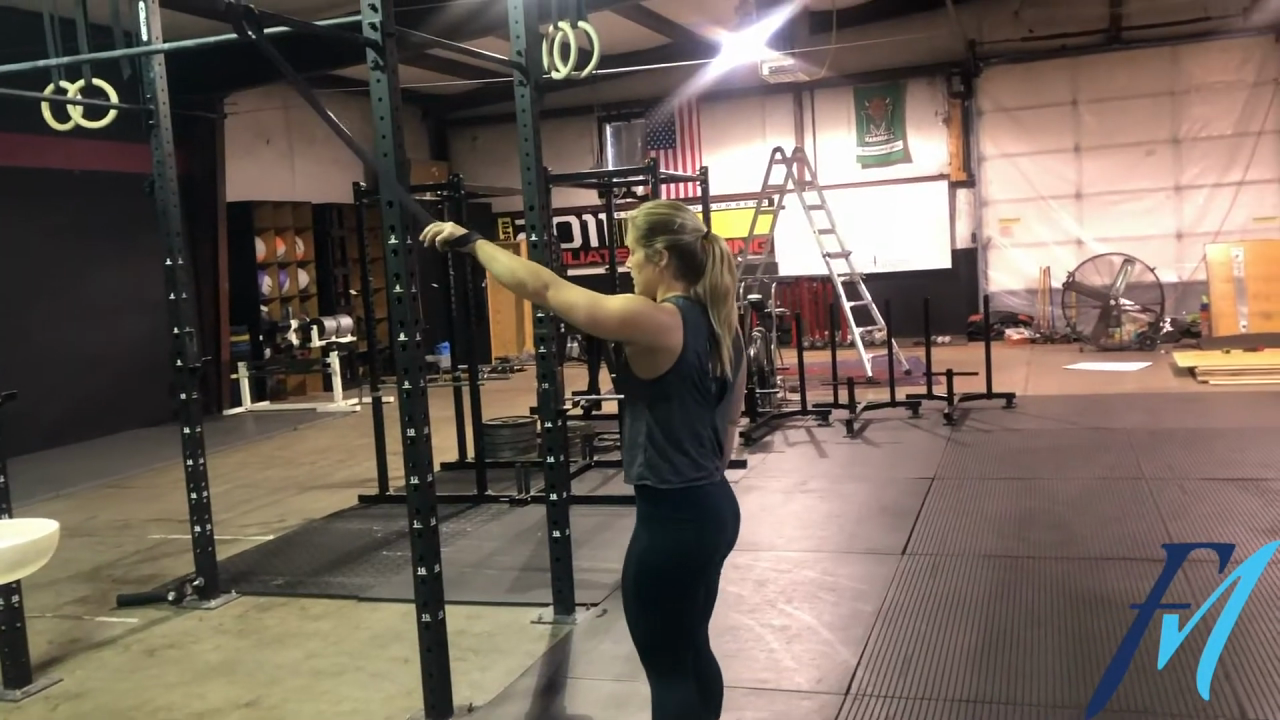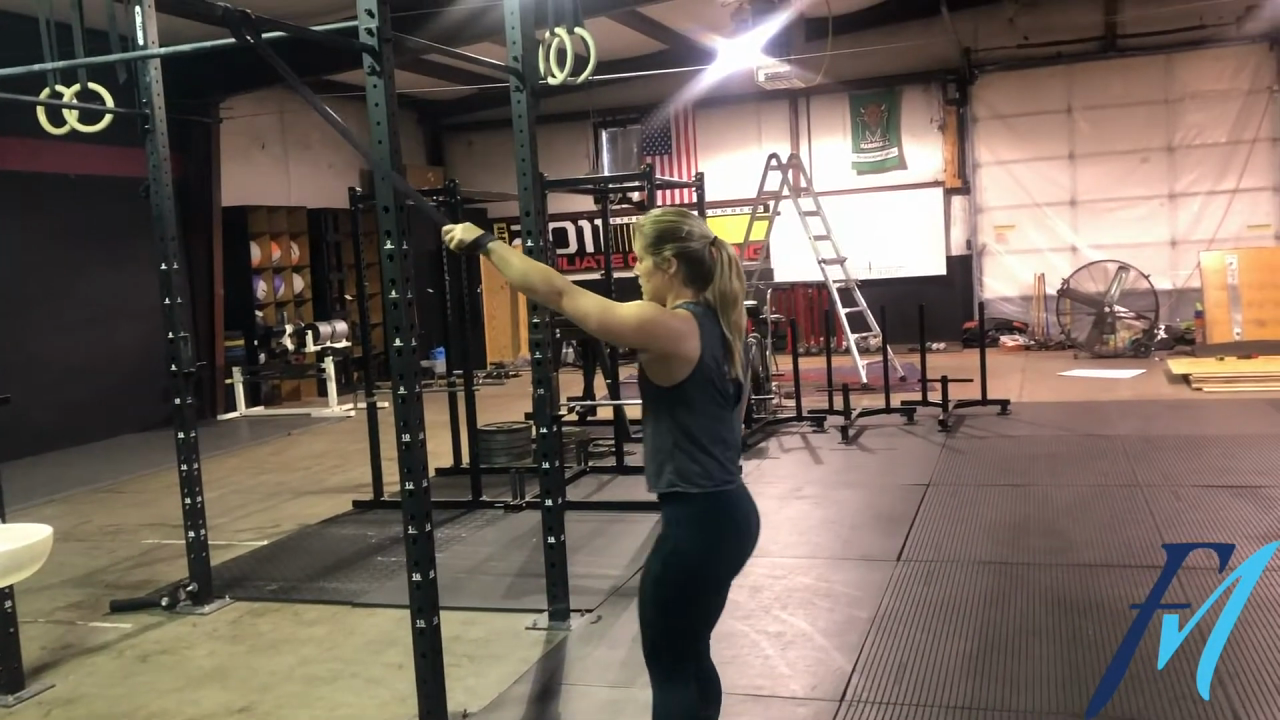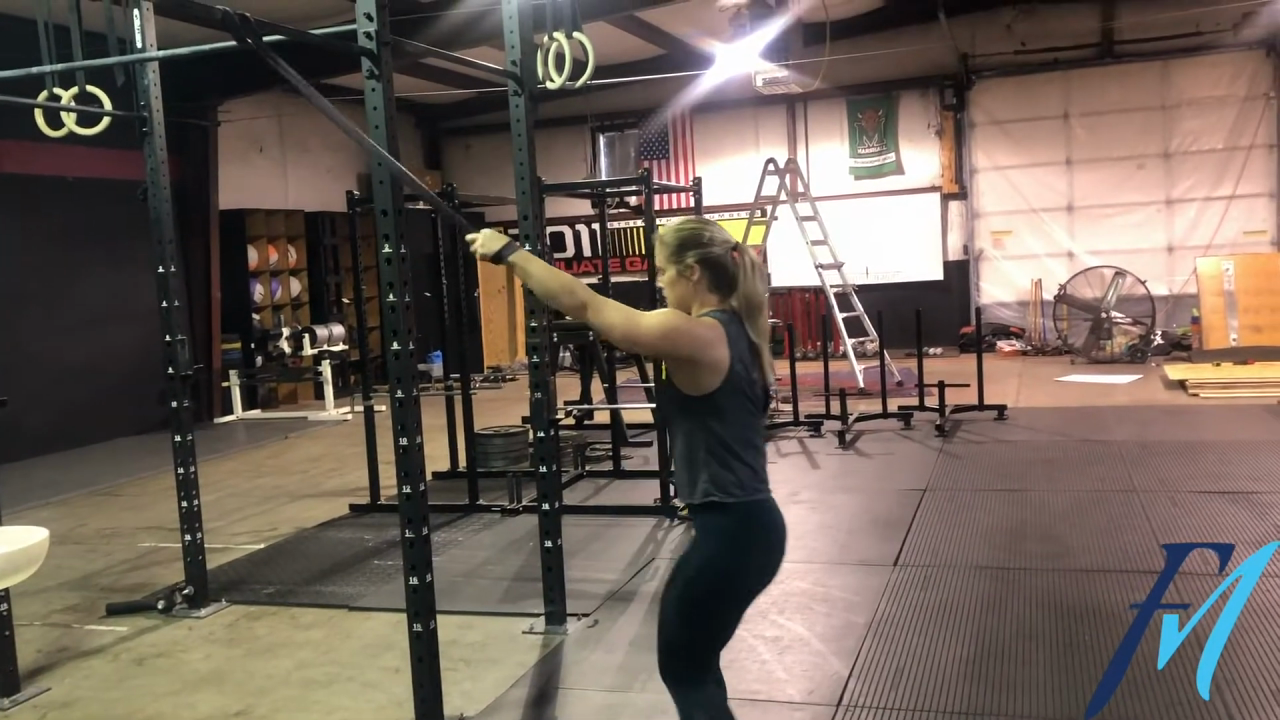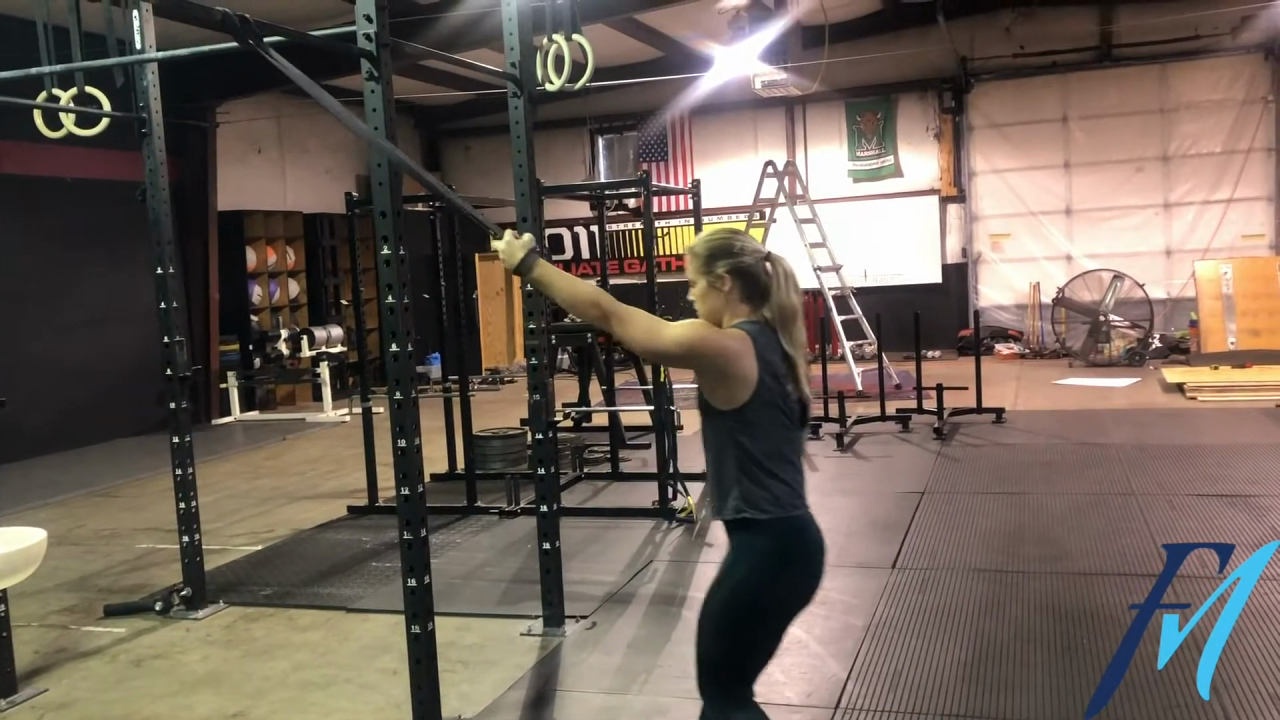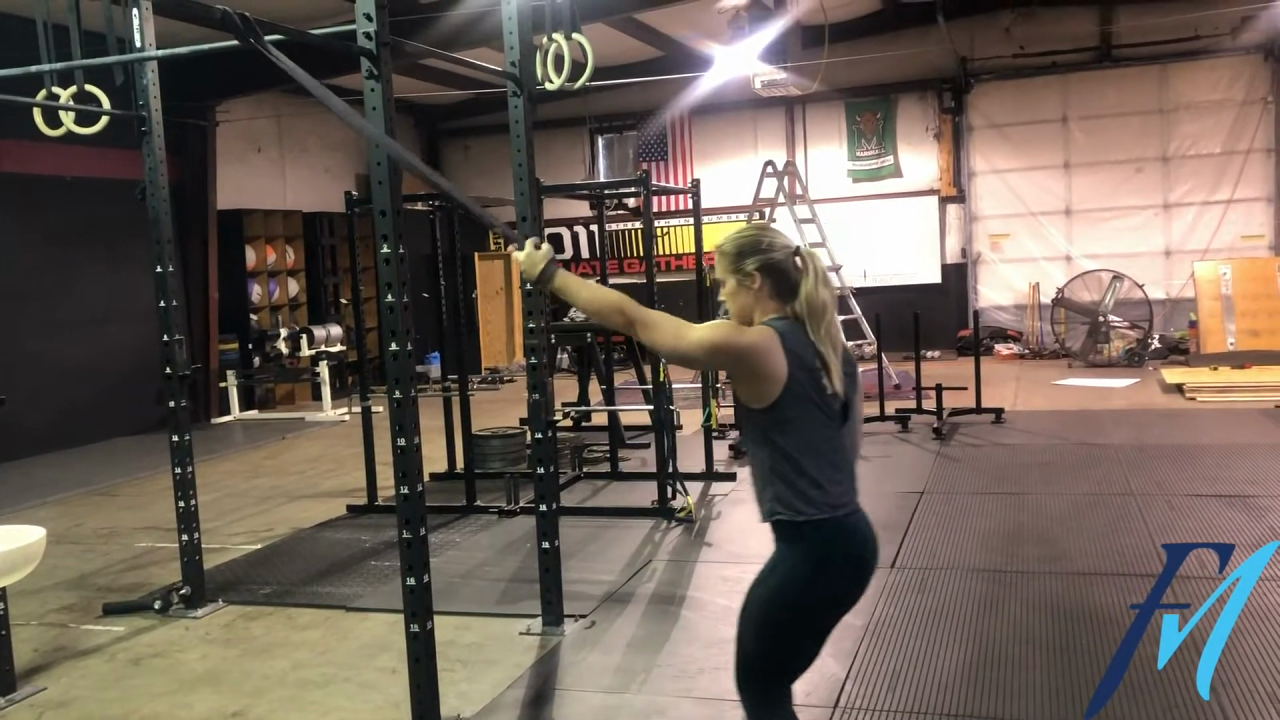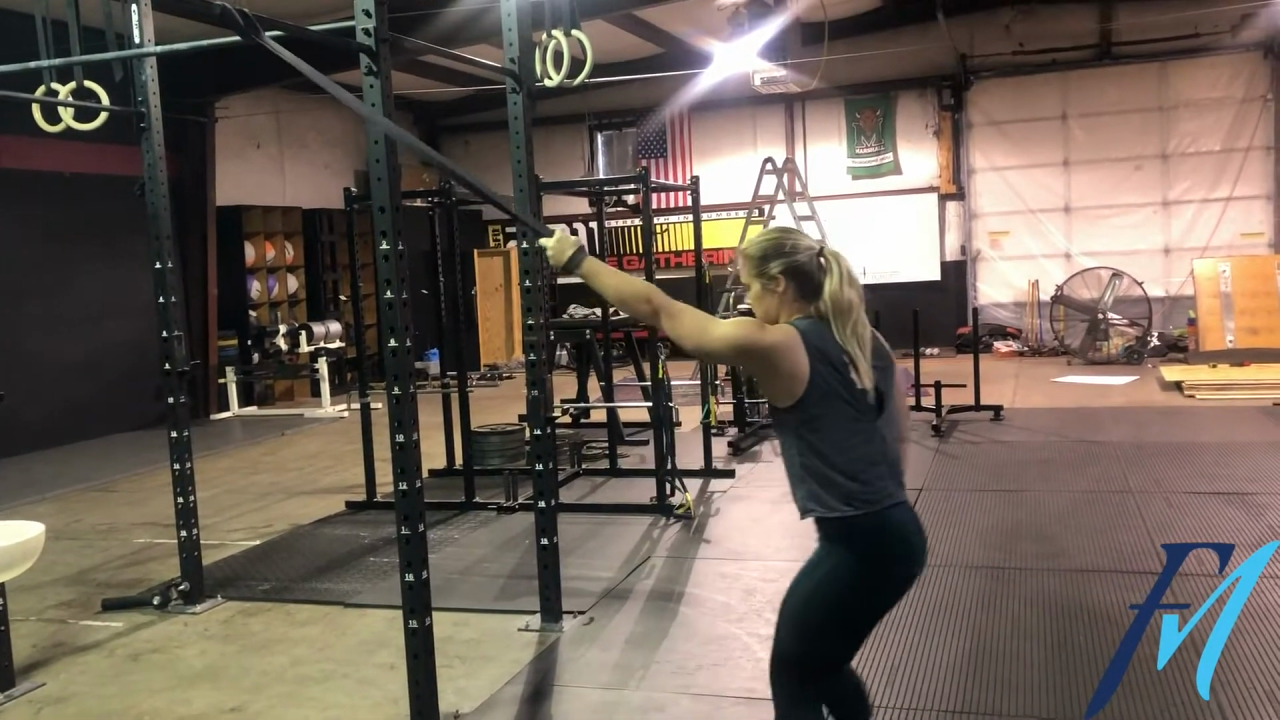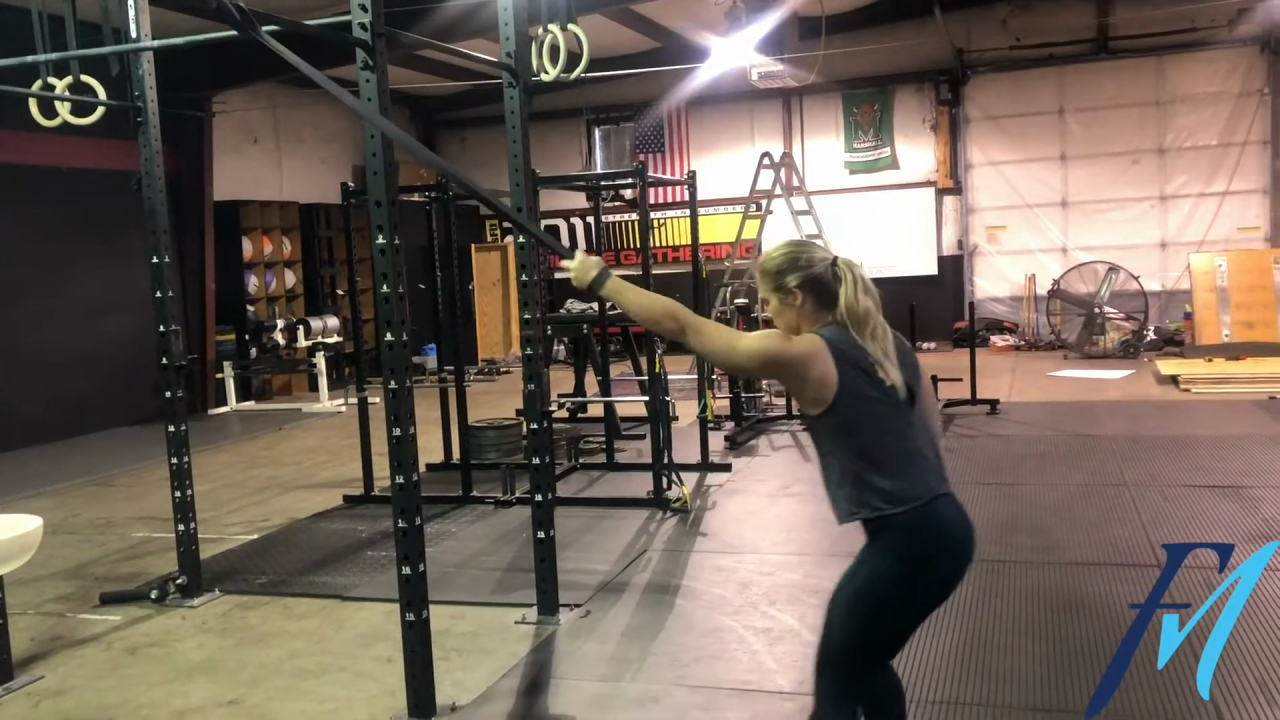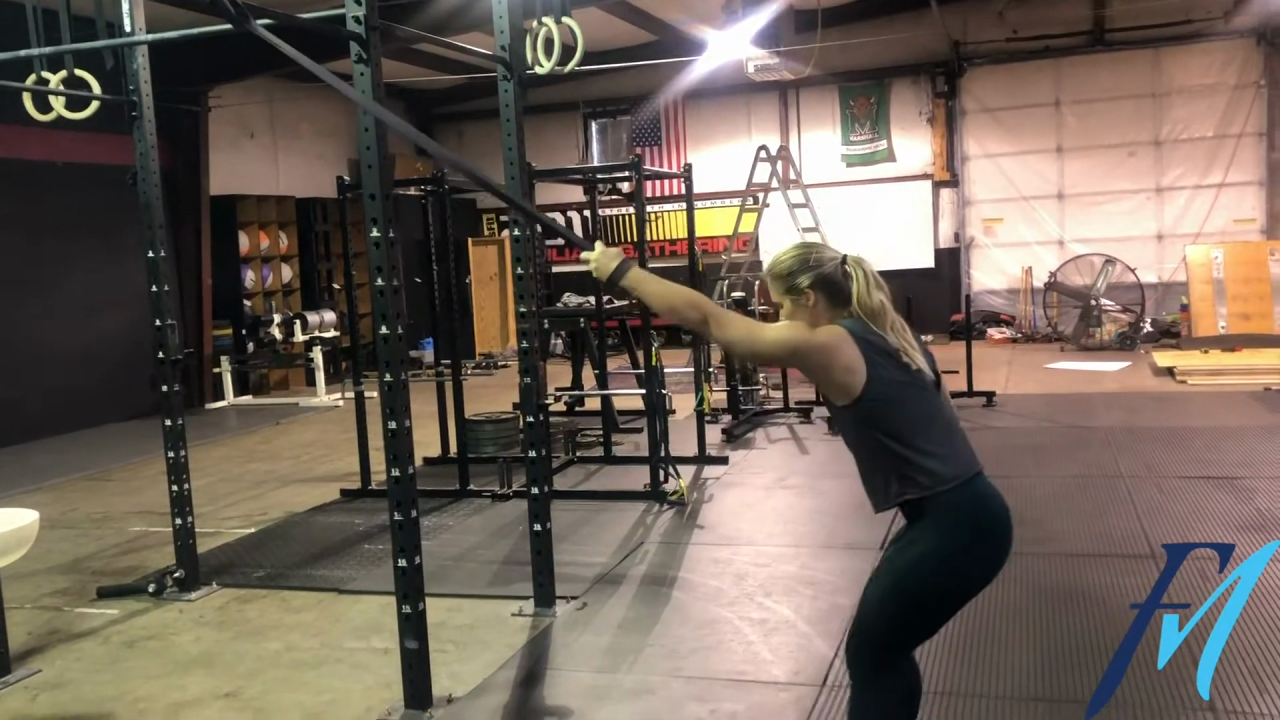
dt=0.2s
person 1, frame 1
left shoulder: (654, 322)
right shoulder: (717, 324)
left elbow: (545, 288)
left wrist: (468, 240)
left hip: (673, 518)
right hip: (713, 508)
left knee: (667, 669)
right knee: (690, 652)
person 1, frame 2
left shoulder: (668, 328)
right shoulder: (717, 326)
left elbow: (558, 293)
left wrist: (483, 242)
left hip: (699, 522)
right hip: (727, 514)
left knee: (670, 672)
right knee: (686, 658)
person 1, frame 3
left shoulder: (695, 337)
right shoulder: (741, 333)
left elbow: (583, 304)
left wrist: (506, 252)
left hip: (730, 532)
right hip: (753, 523)
left knee: (683, 673)
right knee: (694, 664)
person 1, frame 4
left shoulder: (723, 350)
right shoulder: (784, 348)
left elbow: (608, 313)
left wrist: (528, 263)
left hip: (768, 549)
right hip: (793, 540)
person 1, frame 5
left shoulder: (752, 348)
right shoulder: (829, 344)
left elbow: (631, 319)
left wrist: (548, 271)
left hip: (816, 548)
right hip: (845, 537)
right knee: (768, 673)
person 1, frame 6
left shoulder: (775, 347)
right shoulder: (869, 343)
left elbow: (656, 308)
right elbow: (897, 440)
left wrist: (576, 259)
left hip: (861, 544)
right hip: (894, 531)
right knee: (820, 663)
person 1, frame 7
left shoulder: (802, 356)
right shoulder: (884, 345)
left elbow: (683, 326)
right elbow: (928, 434)
left wrist: (599, 280)
left hip: (912, 541)
right hip: (934, 527)
left knee: (838, 677)
right knee: (860, 661)
person 1, frame 8
left shoulder: (826, 347)
right shoulder: (885, 336)
left elbow: (704, 317)
left wrist: (620, 270)
left hip: (958, 526)
right hip: (956, 513)
left knee: (869, 656)
right knee: (883, 647)
